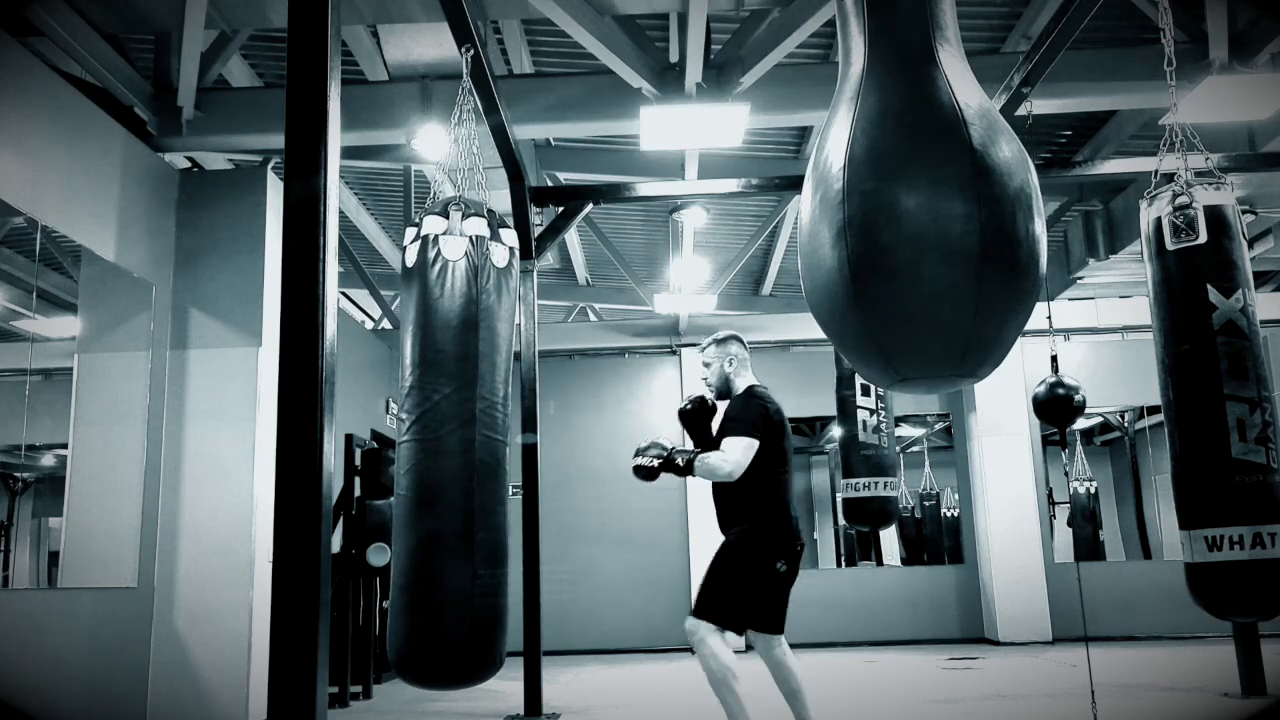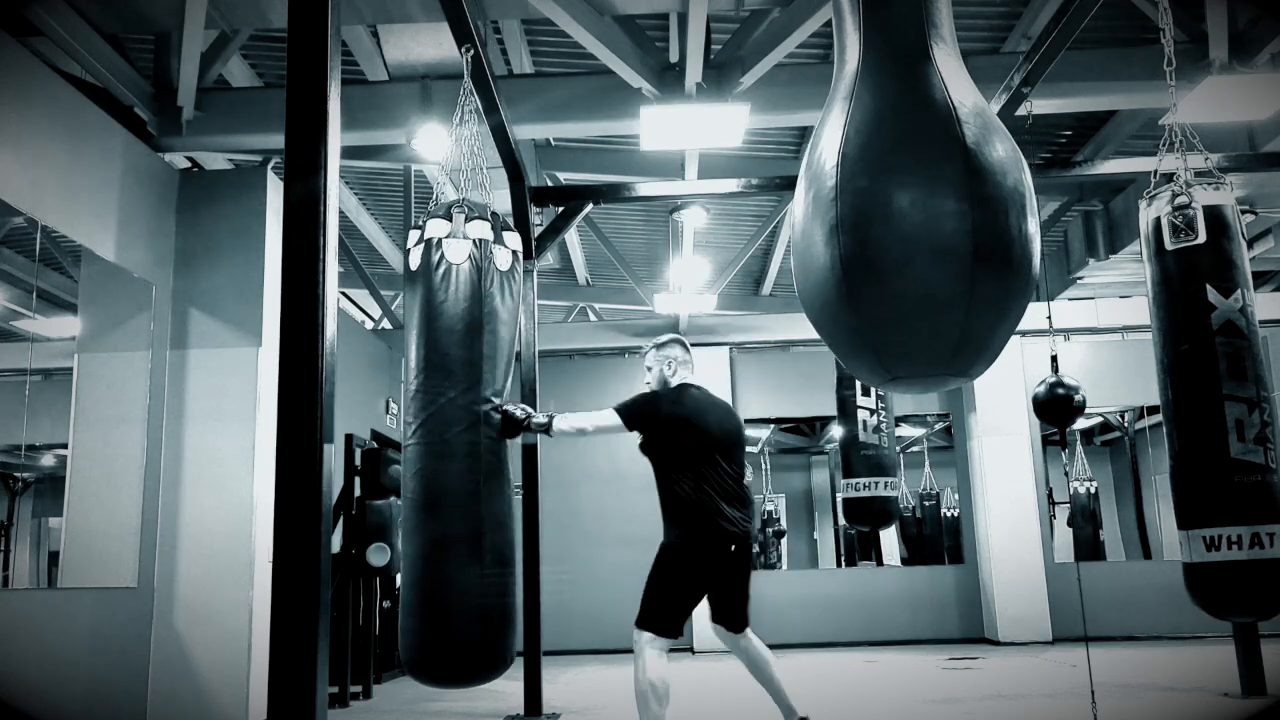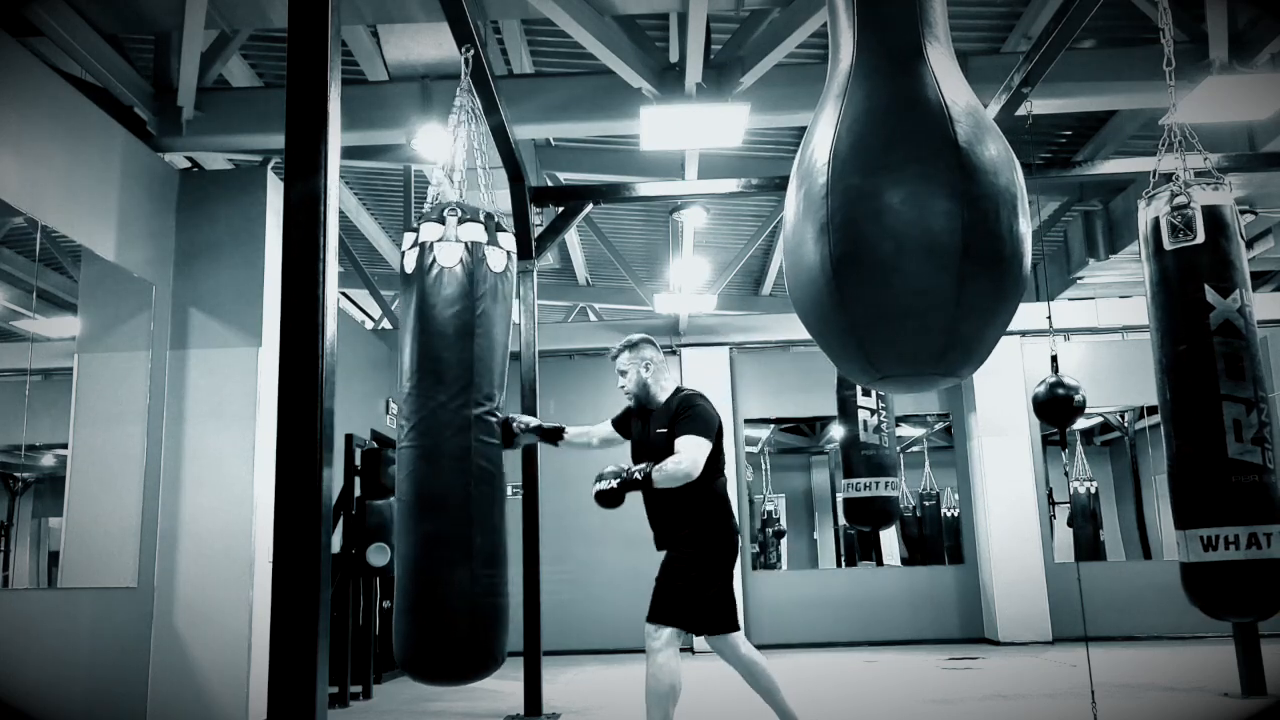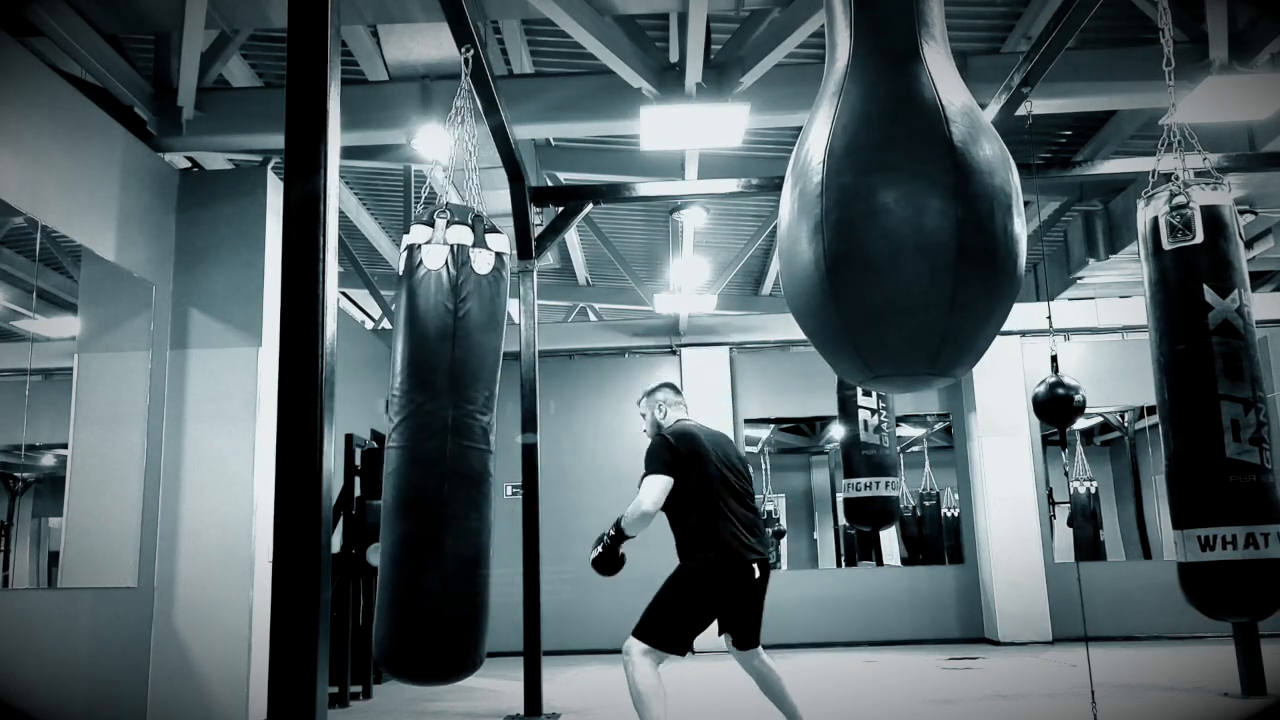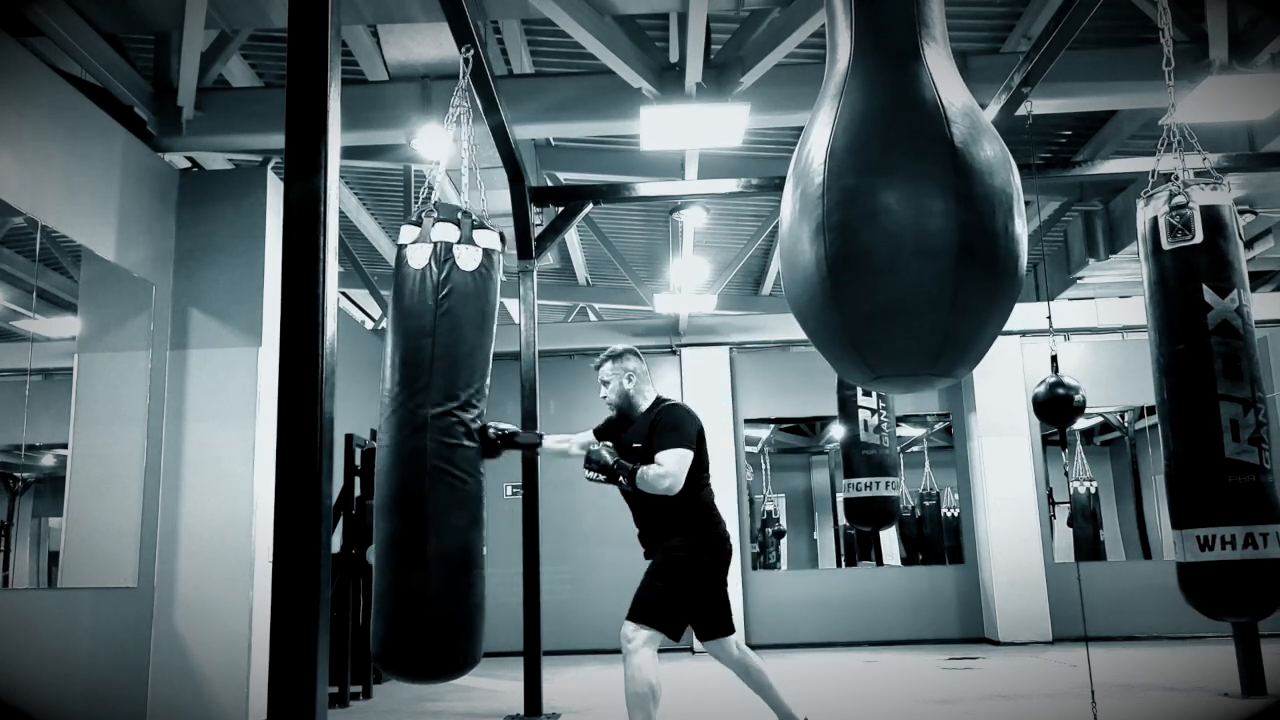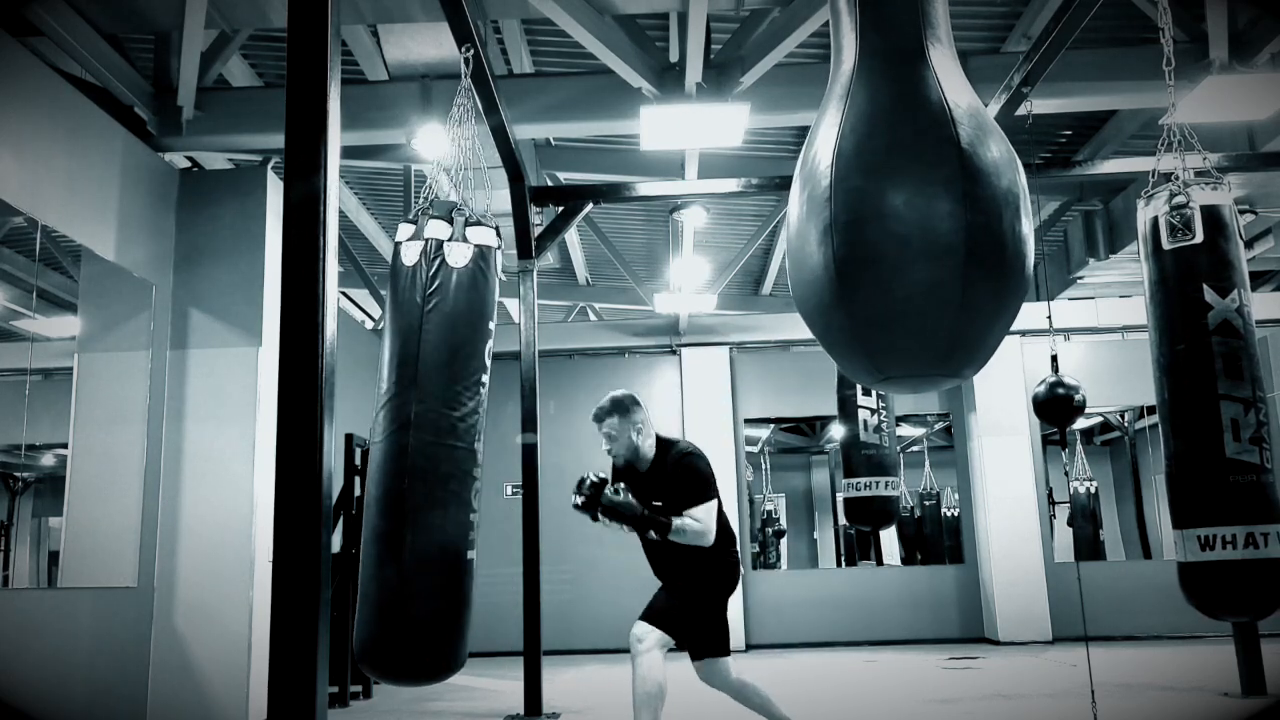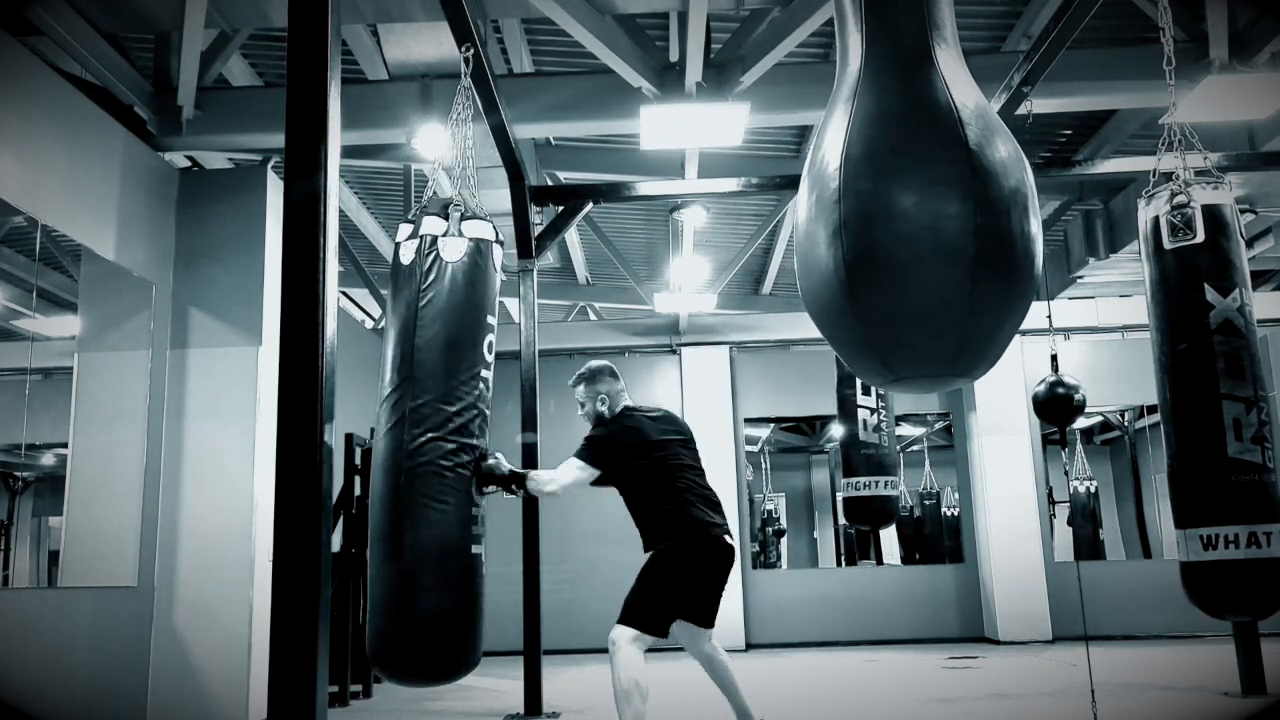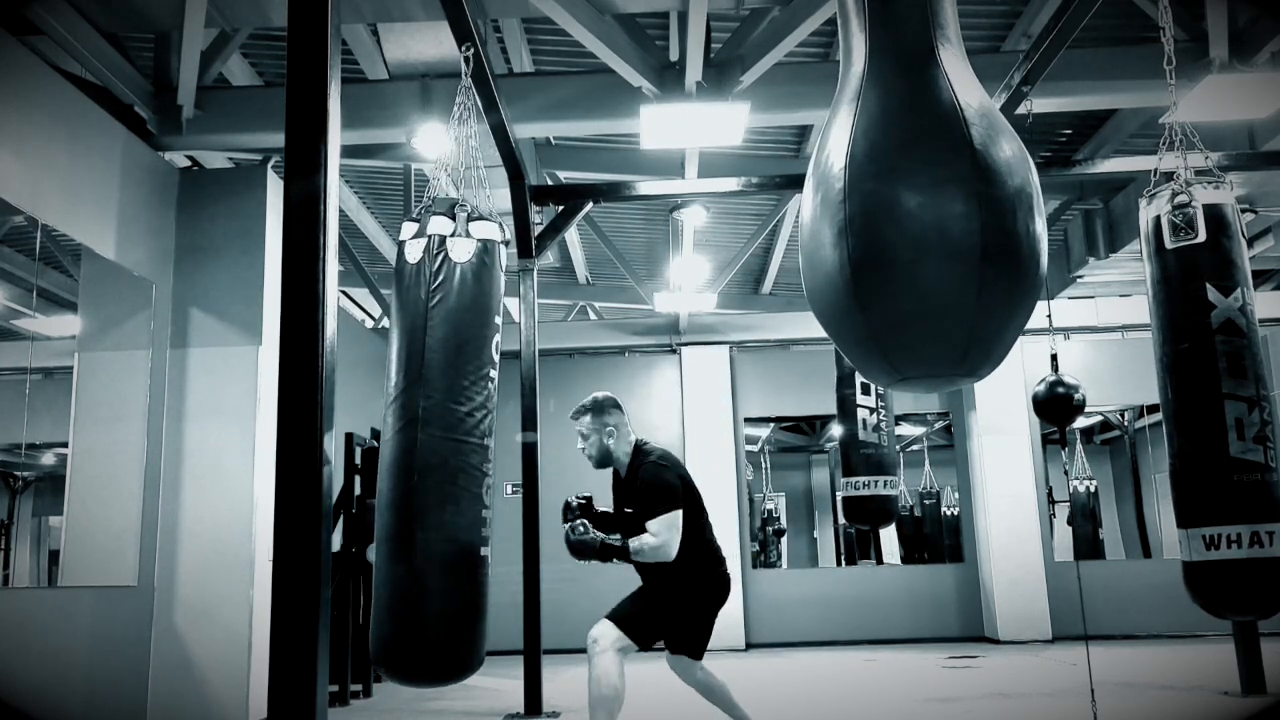
dt=0.3s
person 1, frame 1
left shoulder: (750, 404)
right shoulder: (756, 404)
left elbow: (728, 467)
right elbow: (728, 463)
left wrist: (674, 458)
right wrist: (701, 435)
left hip: (756, 537)
right hip: (780, 541)
left knee: (704, 630)
right knee: (768, 641)
person 1, frame 2
left shoulder: (661, 402)
right shoulder: (726, 411)
left elbow: (592, 423)
left wrist: (533, 421)
left hip: (691, 538)
right hip: (736, 537)
left knee: (649, 643)
right knee: (736, 634)
person 1, frame 3
left shoulder: (692, 407)
right shoulder: (641, 413)
left elbow: (688, 465)
right elbow: (592, 436)
left wrist: (631, 478)
right wrist: (538, 430)
left hip: (700, 542)
right hip: (699, 542)
left knee: (661, 638)
right knee: (726, 641)
person 1, frame 4
left shoulder: (668, 440)
right shoulder: (720, 441)
left elbow: (646, 507)
left wrist: (612, 538)
left hip: (711, 564)
right hip: (751, 562)
left knee: (638, 651)
right knee: (746, 651)
person 1, frame 5
left shoulder: (673, 416)
right shoulder: (624, 422)
left elbow: (669, 479)
right elbow: (575, 445)
left wrist: (613, 468)
right wrist: (510, 437)
left hip: (691, 545)
right hip: (686, 547)
left knee: (636, 639)
right knee: (724, 645)
person 1, frame 6
left shoulder: (685, 461)
right shoulder: (626, 465)
left elbow: (704, 534)
right elbow: (624, 515)
left wrist: (641, 518)
right wrist: (604, 502)
left hip: (709, 572)
right hip: (683, 575)
left knee: (645, 640)
right knee: (714, 672)
person 1, frame 7
left shoulder: (616, 431)
right shoulder: (665, 420)
left elbow: (558, 484)
left wrist: (506, 475)
left hip: (685, 547)
right hip: (713, 543)
left knee: (625, 640)
right knee: (697, 639)
person 1, frame 8
left shoulder: (653, 469)
right shoulder: (628, 468)
left elbow: (663, 547)
right elbow: (638, 523)
left wrist: (600, 546)
right wrist: (595, 517)
left hip: (692, 582)
right hip: (695, 580)
left knee: (603, 641)
right knee: (686, 665)
